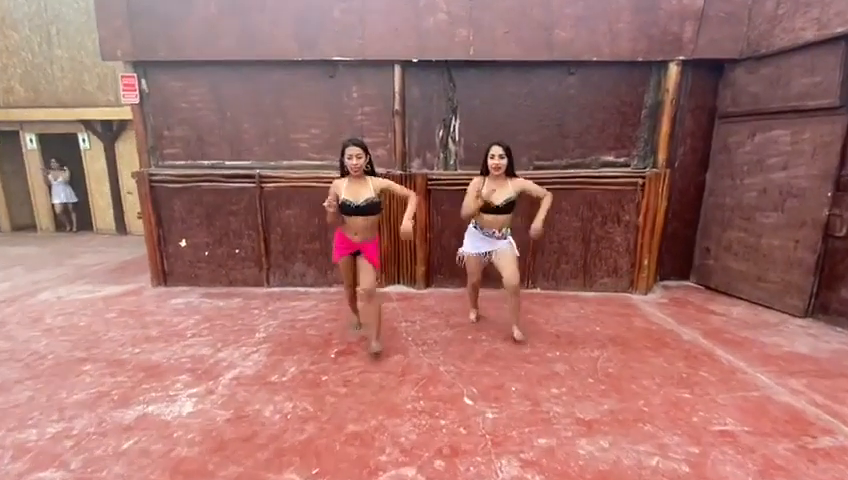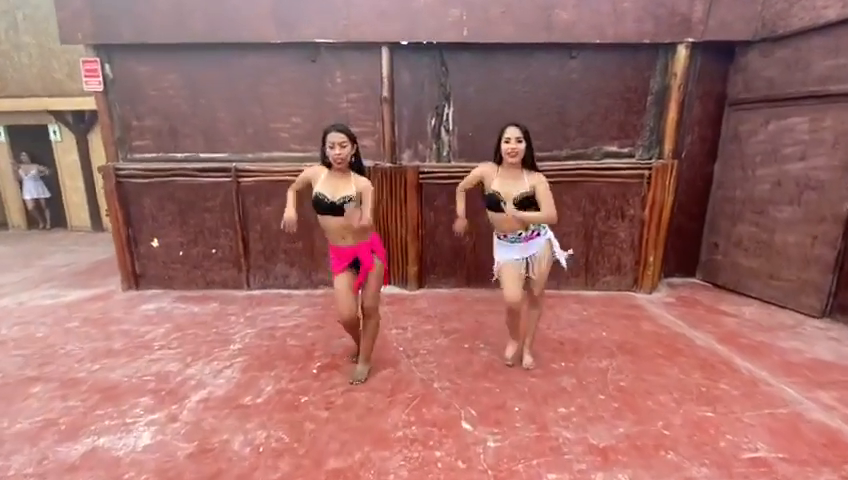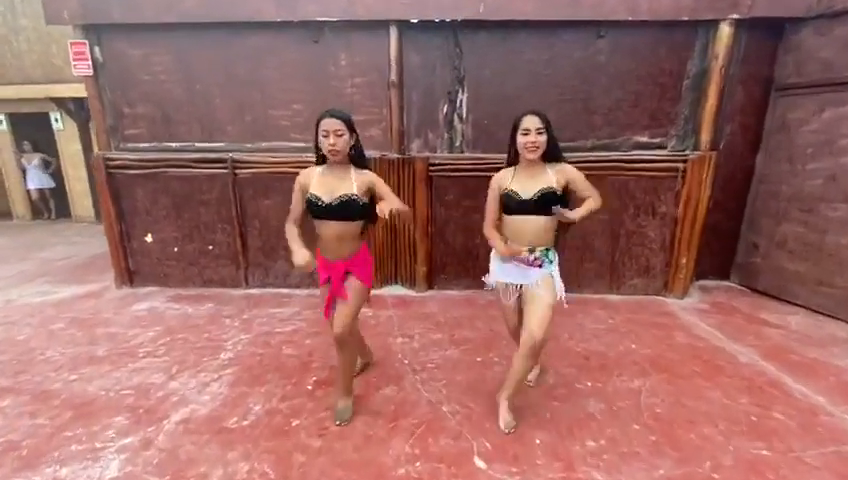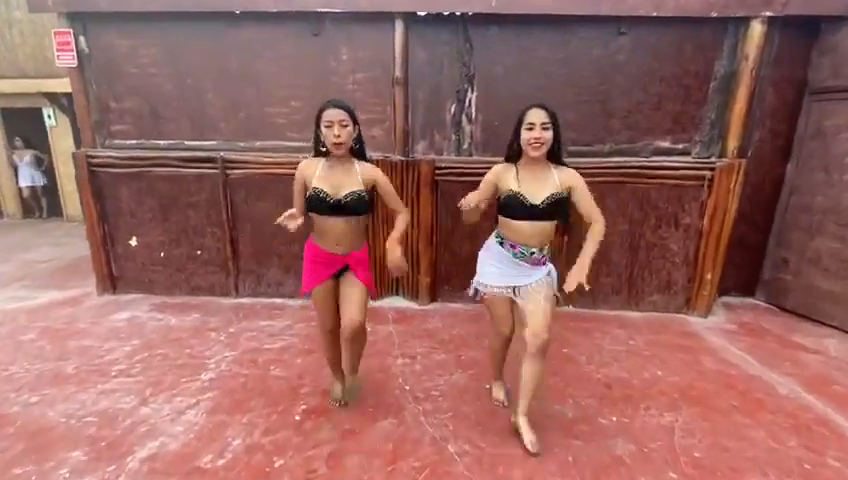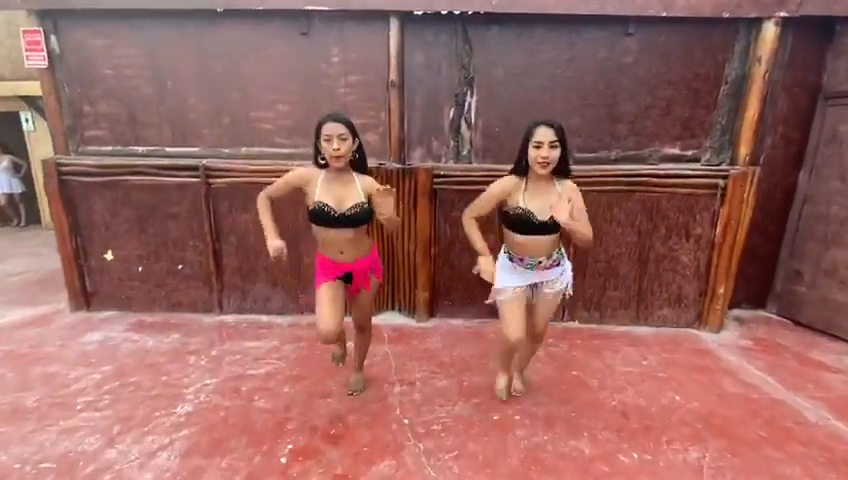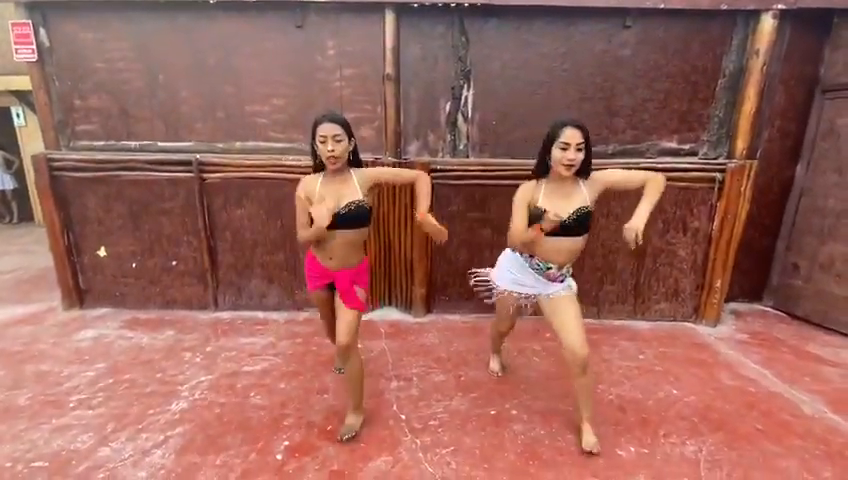
dt=0.5s
person 1, frame 1
left shoulder: (517, 183)
right shoulder: (478, 183)
left elbow: (546, 195)
right elbow: (465, 213)
left wrist: (539, 219)
right wrist: (482, 200)
left hip: (502, 240)
right hip: (477, 237)
left knee: (513, 283)
right knee: (474, 281)
left ankle: (515, 326)
right ankle: (474, 308)
person 1, frame 2
left shoulder: (536, 179)
right shoulder: (487, 171)
left elbow: (551, 215)
right elbow: (462, 188)
left wrist: (518, 215)
right wrist: (460, 215)
left hip: (537, 242)
right hip: (506, 246)
left knee: (535, 297)
right knee: (512, 299)
left ankle: (527, 348)
right ankle: (513, 340)
person 1, frame 3
left shoulder: (561, 172)
right shoulder: (501, 178)
left elbow: (594, 198)
right elbow: (489, 225)
left wrist: (576, 214)
right wrist: (503, 248)
left hip: (543, 266)
right hip: (506, 263)
left knee: (535, 337)
right knee: (514, 327)
left ankle: (504, 397)
right ankle: (531, 362)
person 1, frame 4
left shoulder: (566, 177)
right shoulder: (502, 173)
left elbow: (596, 223)
right elbow: (471, 208)
left wrist: (583, 262)
right wrist: (469, 205)
left hip: (538, 268)
right hip: (499, 262)
left knee: (537, 340)
right knee: (501, 335)
left ankle: (522, 416)
right ankle: (496, 381)
person 1, frame 5
left shoulder: (568, 189)
right shoulder: (509, 185)
left elbow: (586, 239)
right elbow: (469, 217)
left wrist: (568, 223)
right wrist: (483, 255)
left hip: (553, 270)
right hip: (512, 270)
left knee: (537, 332)
right knee: (513, 337)
left ankle: (518, 372)
right ankle: (503, 371)
person 1, frame 6
left shoulder: (594, 183)
right shoulder: (529, 190)
right elbow: (515, 239)
left wrist: (640, 215)
right wrist: (542, 227)
left hip: (559, 281)
right hip: (518, 270)
left knee: (579, 354)
right knee: (503, 327)
left ankle: (585, 423)
right ankle: (495, 354)
person 2, frame 1
left shoulder: (378, 183)
right shoulder: (338, 185)
left elbow: (411, 195)
right elbow: (332, 222)
left wrist: (407, 218)
right wrist: (332, 211)
left hip: (368, 245)
right hip: (344, 242)
left knee: (368, 289)
right knee: (349, 286)
right ankle: (356, 314)
person 2, frame 2
left shoulder: (362, 183)
right shoulder: (314, 174)
left elbow: (368, 223)
right elbow: (292, 189)
left wrist: (359, 220)
right wrist: (290, 209)
left hip: (368, 249)
right hip: (340, 254)
left knee: (370, 309)
right knee: (347, 315)
left ankle: (365, 360)
right ankle: (359, 345)
person 2, frame 3
left shoulder: (365, 178)
right shoulder: (306, 177)
left elbow: (404, 212)
right elbow: (292, 222)
left wrist: (392, 206)
right wrist: (297, 250)
left hip: (356, 263)
right hip: (324, 264)
left knee: (342, 330)
right knee: (342, 323)
left ankle: (345, 394)
right ankle: (364, 356)
person 2, frame 4
left shoulder: (369, 172)
right shoulder: (307, 168)
left elbow: (401, 212)
right elbow: (299, 211)
left wrist: (393, 243)
right wrist: (295, 219)
left hip: (355, 259)
right hip: (317, 258)
left knee: (353, 325)
right knee: (328, 328)
left ankle: (352, 372)
right ankle: (336, 378)
person 2, frame 5
left shoulder: (368, 185)
right shoulder: (305, 177)
left elbow: (394, 228)
right elbow: (263, 197)
left wrist: (388, 214)
right wrist: (272, 236)
left hip: (365, 264)
right hip: (328, 268)
left knee: (362, 324)
right knee: (328, 331)
left ankle: (357, 369)
right ankle: (340, 344)
person 2, frame 6
left shoulder: (367, 177)
right shoulder: (307, 185)
left elbow: (420, 177)
right elbow: (304, 237)
left wrist: (423, 212)
right wrist: (318, 225)
left hip: (353, 272)
right hip: (318, 269)
left knee: (346, 343)
right knee: (330, 325)
right ankle: (344, 355)
